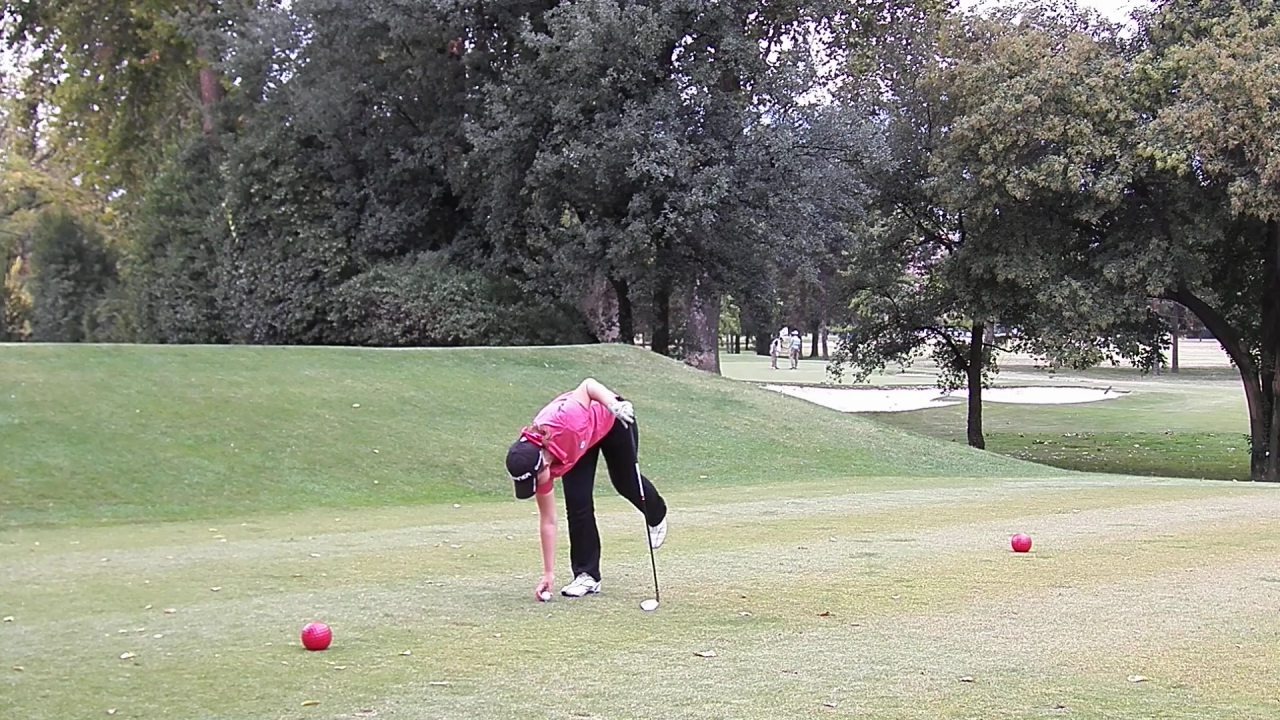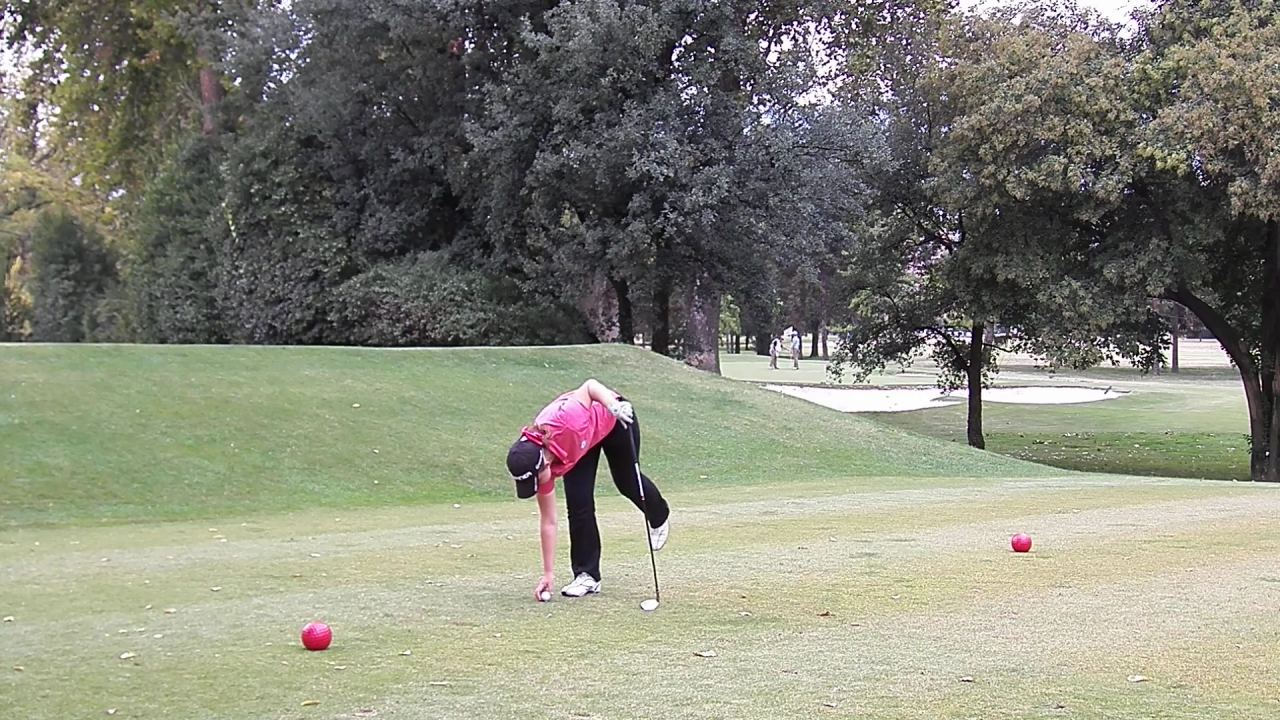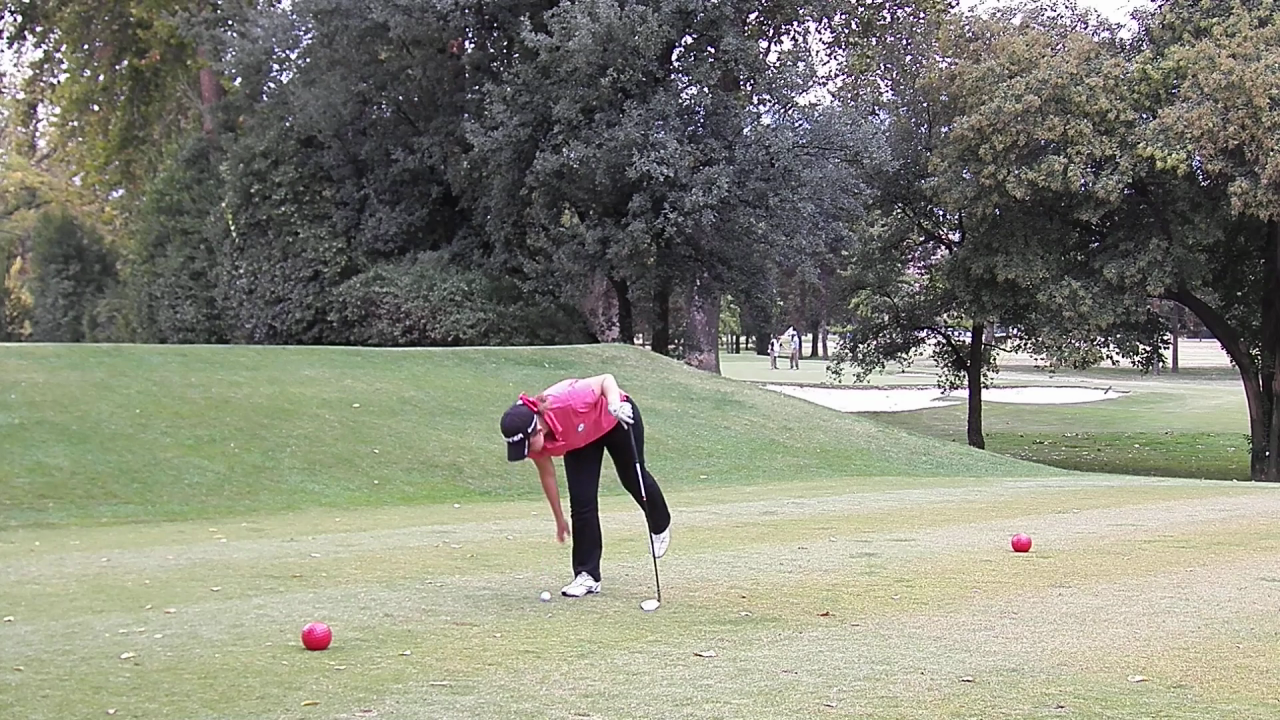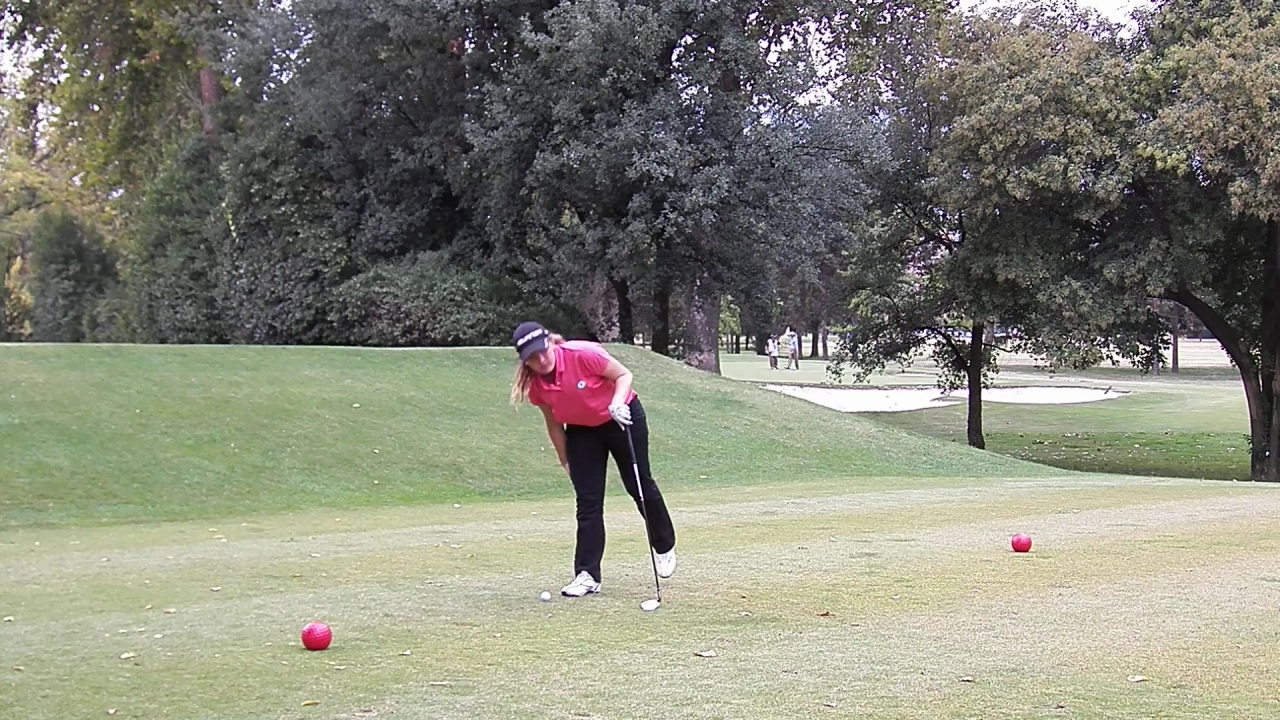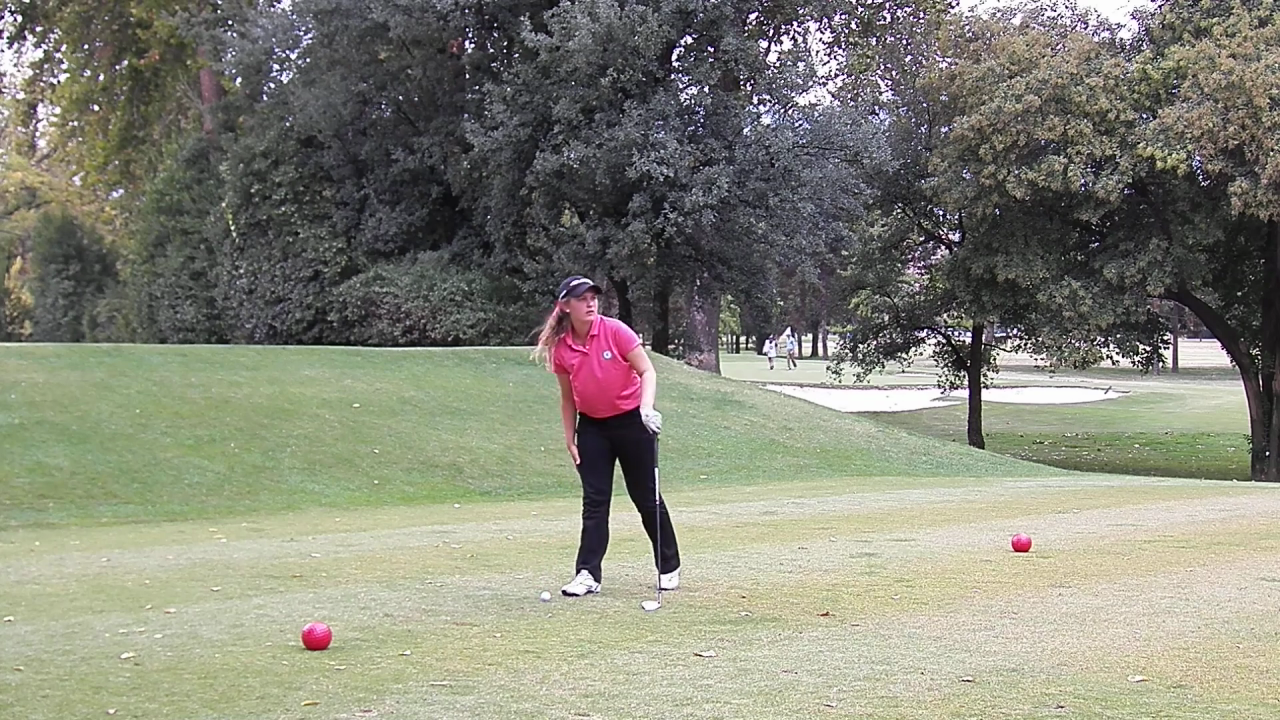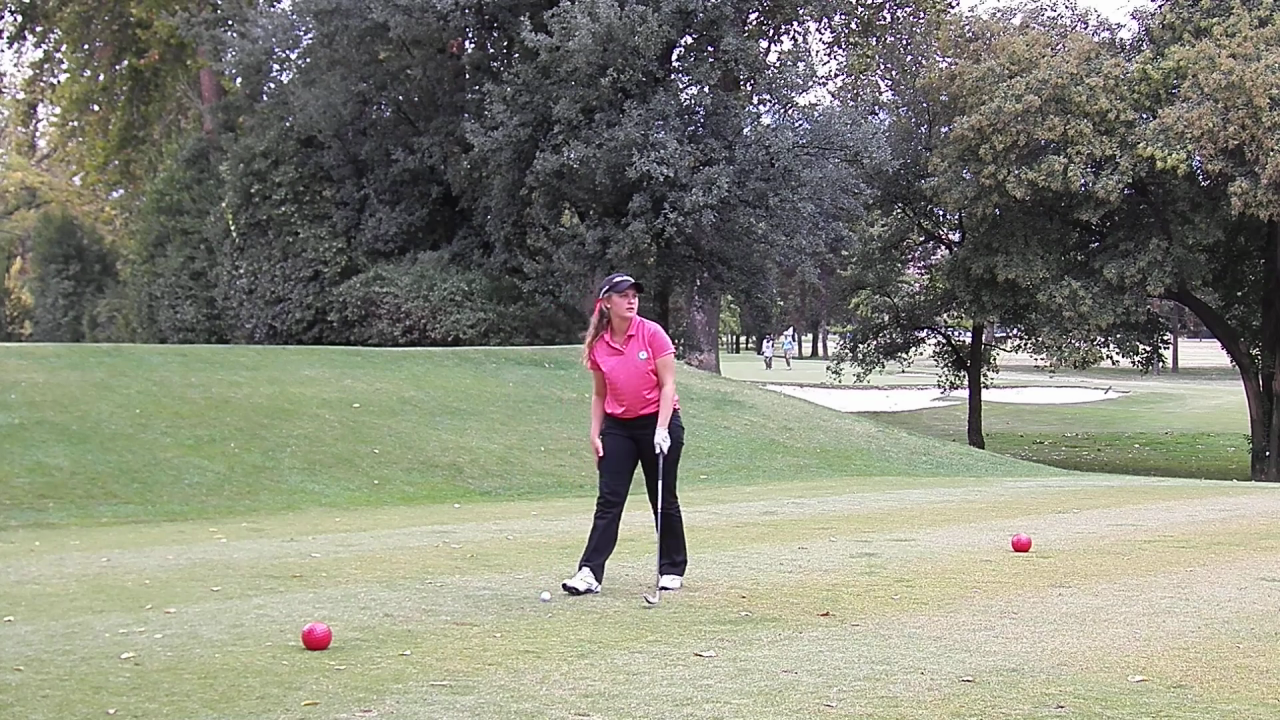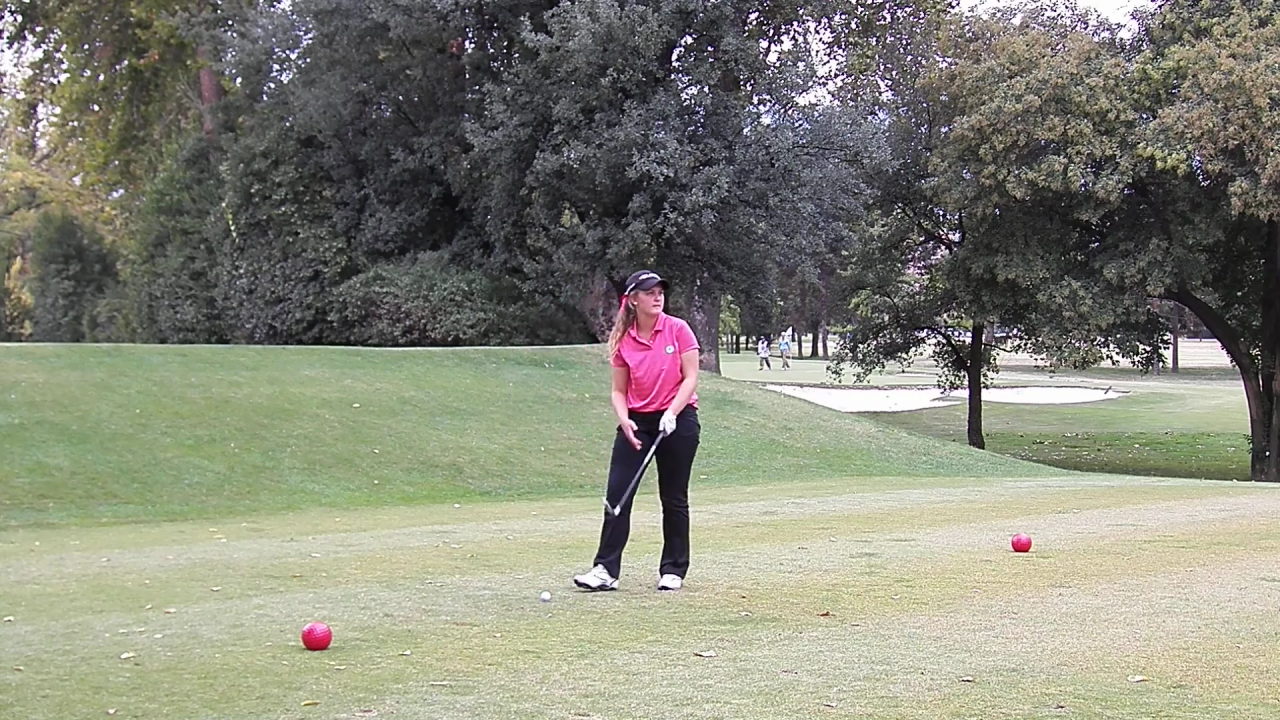
dt=0.3s
person 1, frame 1
left shoulder: (564, 423)
right shoulder: (536, 464)
left elbow: (587, 385)
right elbow: (548, 521)
left wrist: (614, 404)
right wrist: (548, 572)
left hip: (614, 421)
right hip: (578, 443)
left knee: (627, 482)
right knee: (577, 505)
left ankle: (656, 516)
right ankle: (587, 574)
person 1, frame 2
left shoulder: (564, 423)
right shoulder: (537, 465)
left elbow: (589, 385)
right elbow: (548, 522)
left wrist: (614, 405)
right wrist: (548, 572)
left hip: (615, 422)
right hip: (579, 445)
left knee: (628, 482)
right knee: (578, 505)
left ankle: (659, 517)
right ankle: (587, 574)
person 1, frame 3
left shoulder: (568, 402)
right shoulder: (535, 440)
left elbow: (606, 379)
right elbow: (547, 477)
left wrist: (615, 405)
right wrist: (559, 520)
left hip: (618, 421)
left knee: (634, 479)
right knee: (582, 501)
left ankle: (660, 526)
right ankle: (587, 574)
person 1, frame 4
left shoulder: (582, 354)
right shoulder: (534, 385)
left elbow: (625, 375)
right elbow: (553, 422)
left wrist: (617, 405)
right wrist: (566, 461)
left hip: (622, 416)
right hip: (582, 433)
left knee: (639, 485)
right knee: (587, 502)
left ankle: (665, 546)
right ankle: (587, 574)
person 1, frame 5
left shoulder: (616, 331)
right shoulder: (559, 348)
left elbow: (647, 371)
right elbow: (567, 398)
left wrist: (648, 406)
right wrist: (570, 440)
left hip: (632, 421)
right hip: (592, 428)
left knee: (645, 496)
right knee: (594, 501)
left ankle: (669, 567)
right ankle: (587, 574)
person 1, frame 6
left shoulder: (652, 333)
right shoulder: (597, 344)
left elbow: (668, 384)
right elbow: (600, 394)
left wrist: (663, 428)
right wrist: (595, 434)
left hip: (657, 425)
right hip: (618, 427)
left knee: (664, 499)
right knee: (609, 500)
left ankle: (673, 568)
right ankle: (590, 572)
person 1, frame 7
left shoulder: (678, 329)
right shoulder: (621, 340)
left elbow: (691, 377)
right elbow: (618, 390)
left wrist: (672, 414)
right wrist: (625, 423)
left hip: (677, 421)
right hip: (636, 423)
left knee: (673, 498)
right knee: (617, 492)
left ankle: (673, 569)
right ankle: (605, 569)
